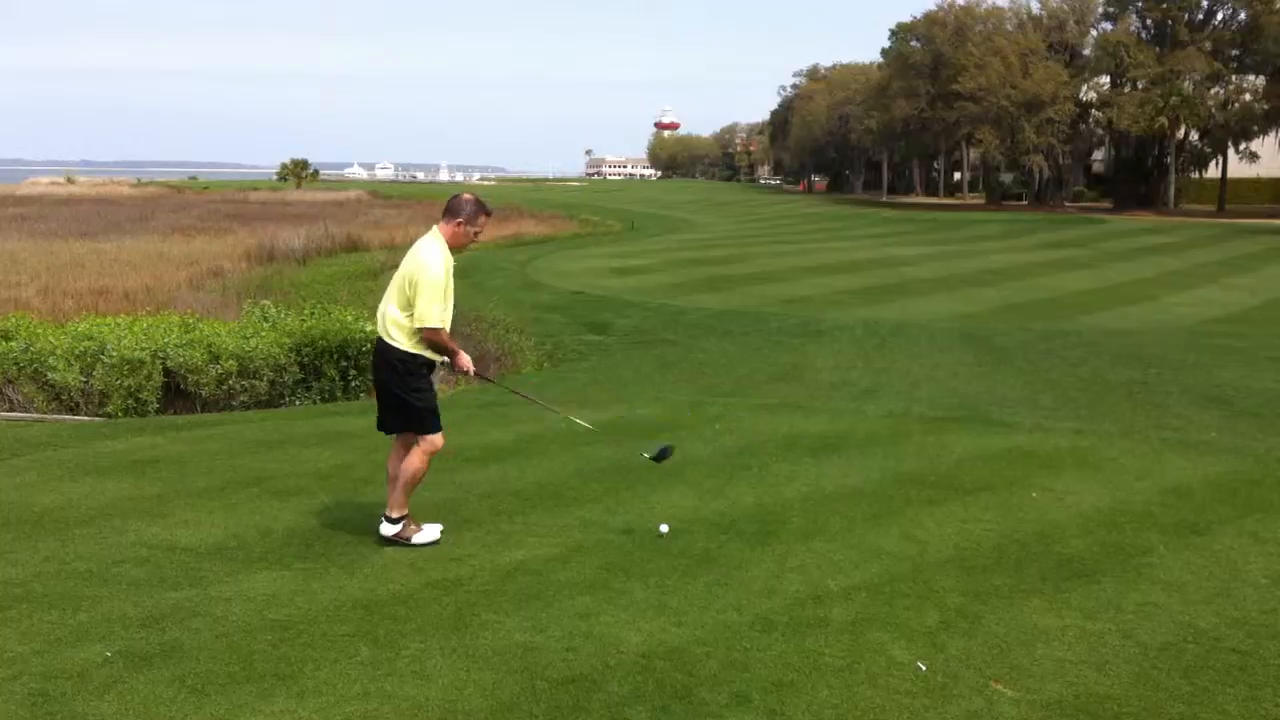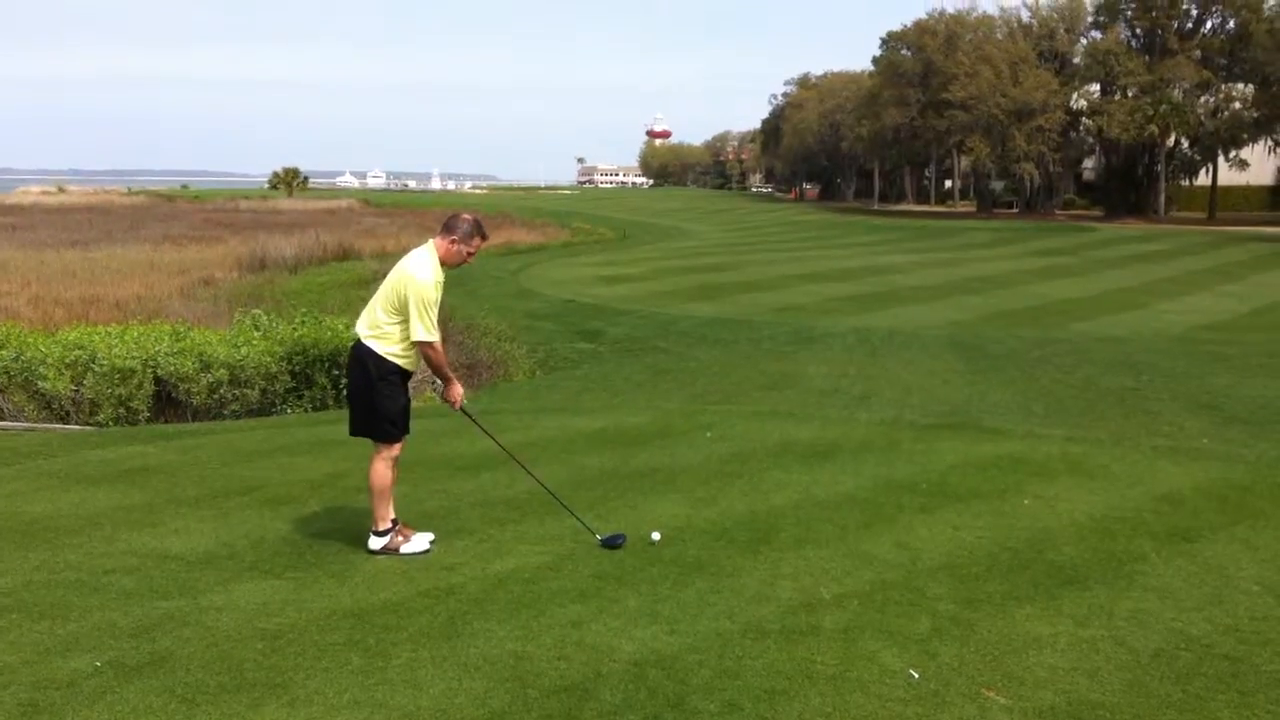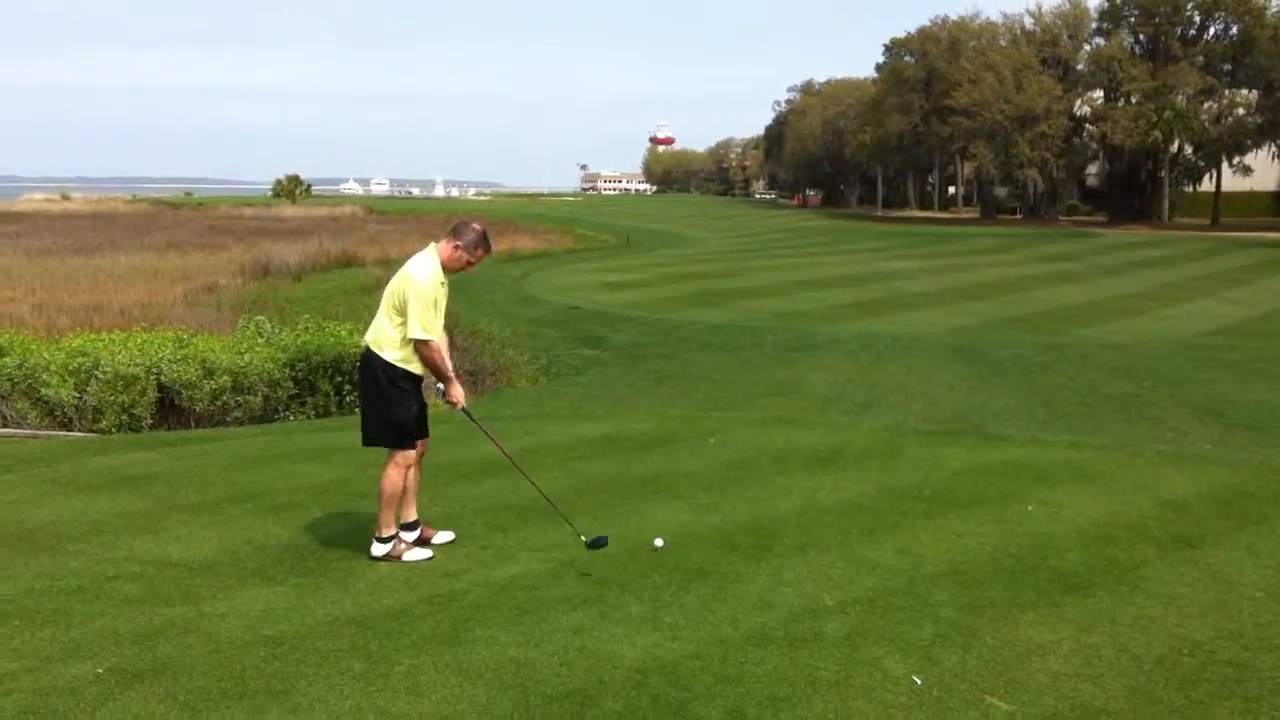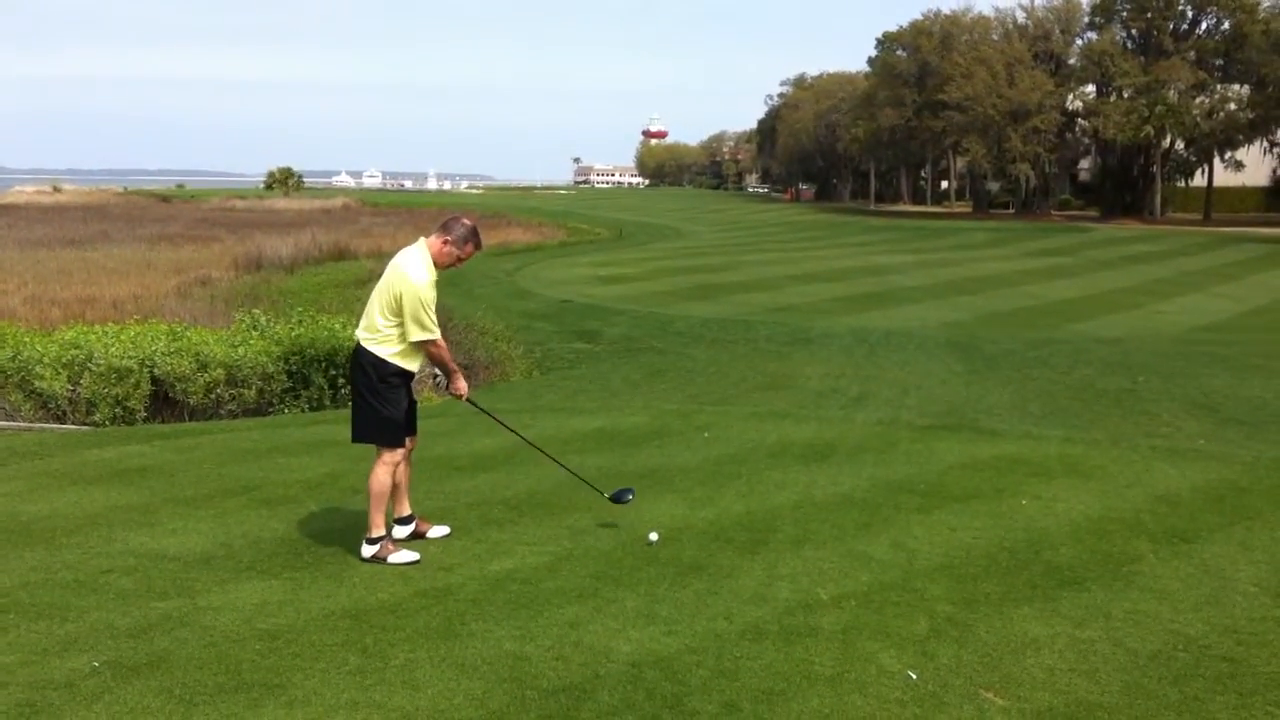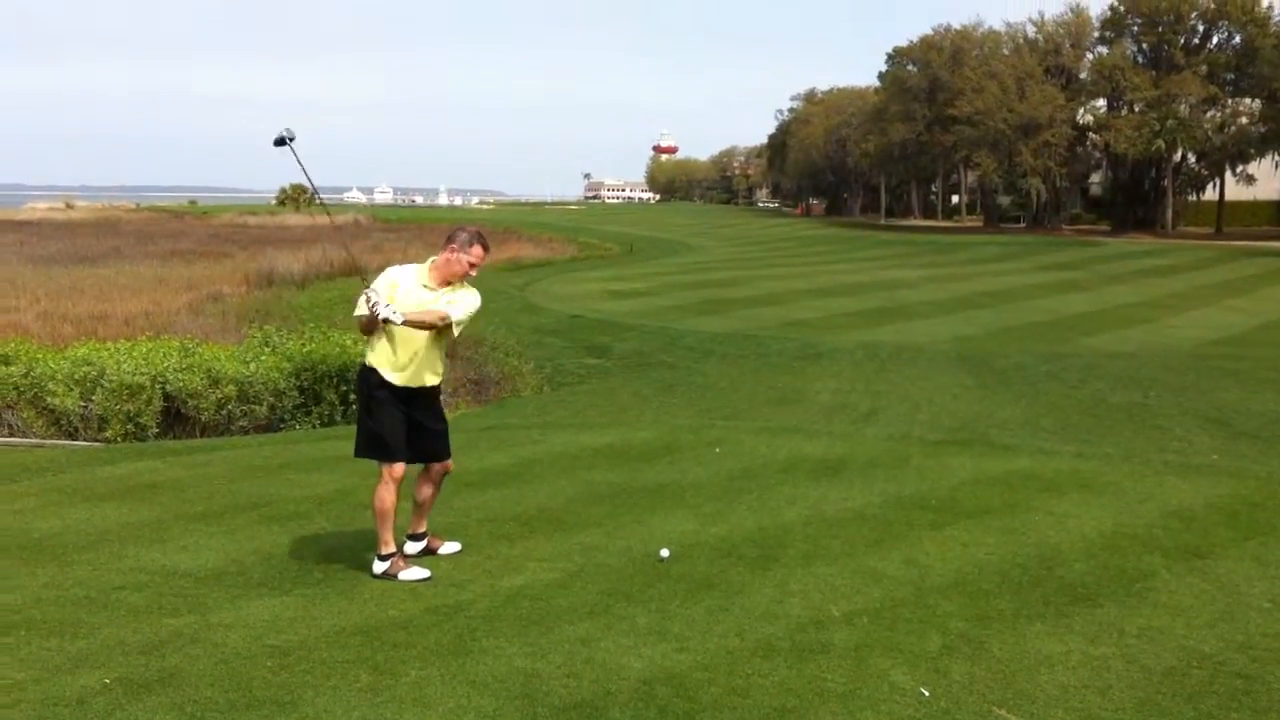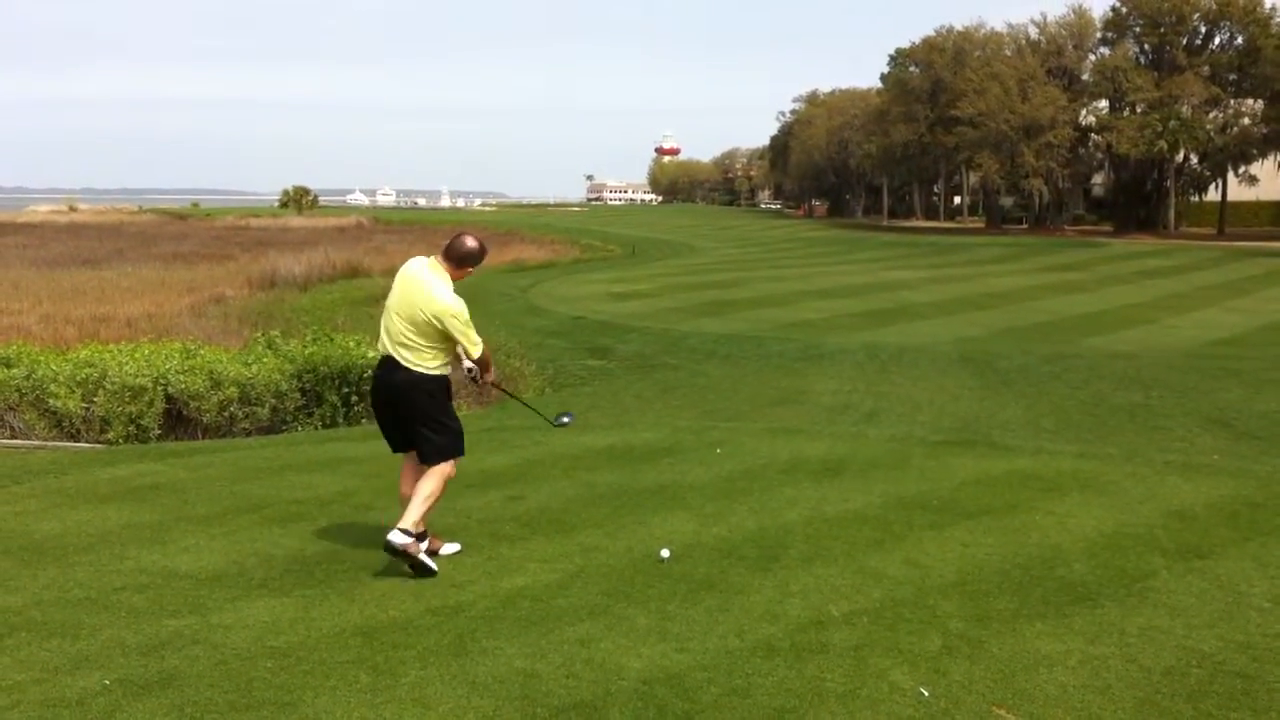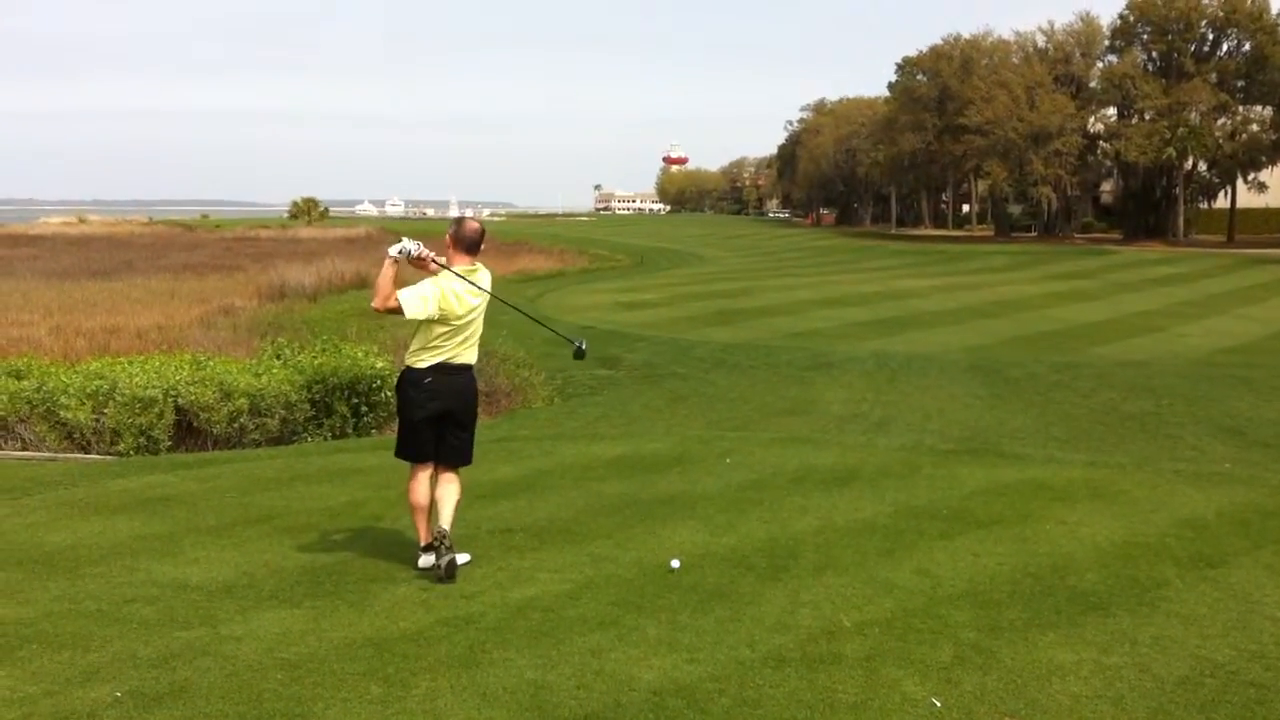
dt=0.7s
person 1, frame 1
left shoulder: (430, 246)
right shoulder: (433, 264)
right elbow: (430, 332)
left wrist: (449, 351)
right wrist: (456, 353)
left hip: (398, 354)
right hip: (404, 359)
left knee: (407, 438)
right knee: (430, 442)
left ankle: (396, 515)
right ankle: (394, 519)
person 1, frame 2
left shoulder: (426, 259)
right shoulder: (423, 276)
left elbow: (427, 335)
right elbow: (427, 343)
left wrist: (444, 378)
right wrist: (450, 382)
left hip: (387, 361)
right hip: (377, 363)
left knee: (393, 447)
right knee: (387, 449)
left ankle: (390, 523)
right ankle: (381, 534)
person 1, frame 3
left shoulder: (434, 269)
right shoulder: (424, 277)
left elbow: (436, 332)
right elbow: (424, 343)
left wrist: (450, 374)
right wrist: (449, 381)
left hip: (402, 369)
right hip: (387, 370)
left knee: (417, 448)
right knee: (402, 455)
left ankle: (409, 527)
right ankle: (384, 540)
person 1, frame 4
left shoulder: (416, 256)
right shoulder: (416, 277)
left elbow: (428, 332)
right elbow: (431, 341)
left wrist: (443, 370)
right wrist: (454, 375)
left hip: (392, 364)
right hip: (379, 367)
left knee: (406, 443)
right knee: (390, 453)
left ankle: (404, 521)
right ankle: (375, 540)
person 1, frame 5
left shoulder: (468, 296)
right shoulder: (396, 276)
left elbow: (440, 319)
right elbow: (365, 326)
left wrist: (397, 314)
right wrist: (376, 315)
left hip: (425, 390)
right hip: (382, 384)
left knee: (439, 465)
right knee: (393, 470)
left ankle: (418, 537)
right ankle: (386, 556)
person 1, frame 6
left shoulder: (413, 266)
right shoulder: (449, 304)
right elbow: (476, 353)
left wrist: (461, 356)
right wrist: (485, 372)
left hip: (388, 375)
right hip: (424, 386)
left knee: (412, 457)
right knee: (442, 464)
left ankle: (419, 536)
right ankle: (405, 532)
person 1, frame 7
left shoulder: (437, 290)
right shoulder: (482, 278)
left elbow: (381, 303)
right elbow: (442, 268)
left wrist: (394, 256)
right wrist: (423, 256)
left hip: (421, 383)
right hip: (461, 383)
left knee: (421, 467)
right knee: (448, 469)
left ankle: (427, 547)
right ankle: (444, 531)
